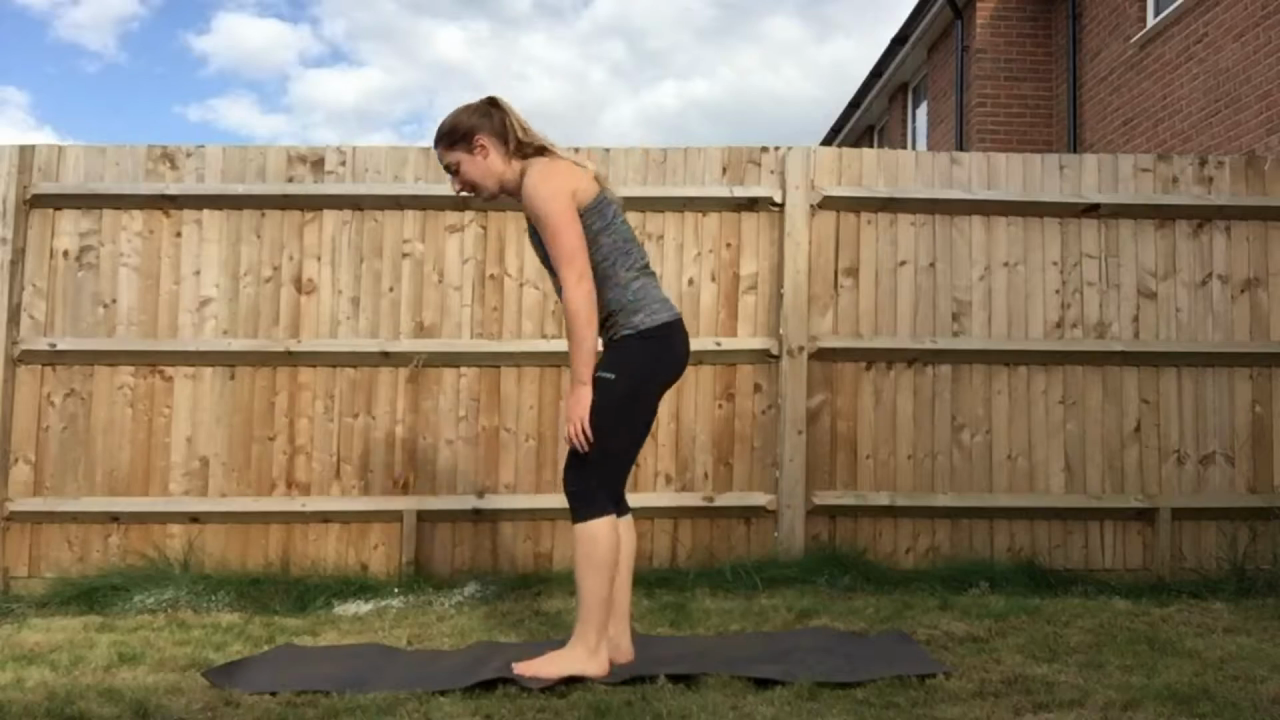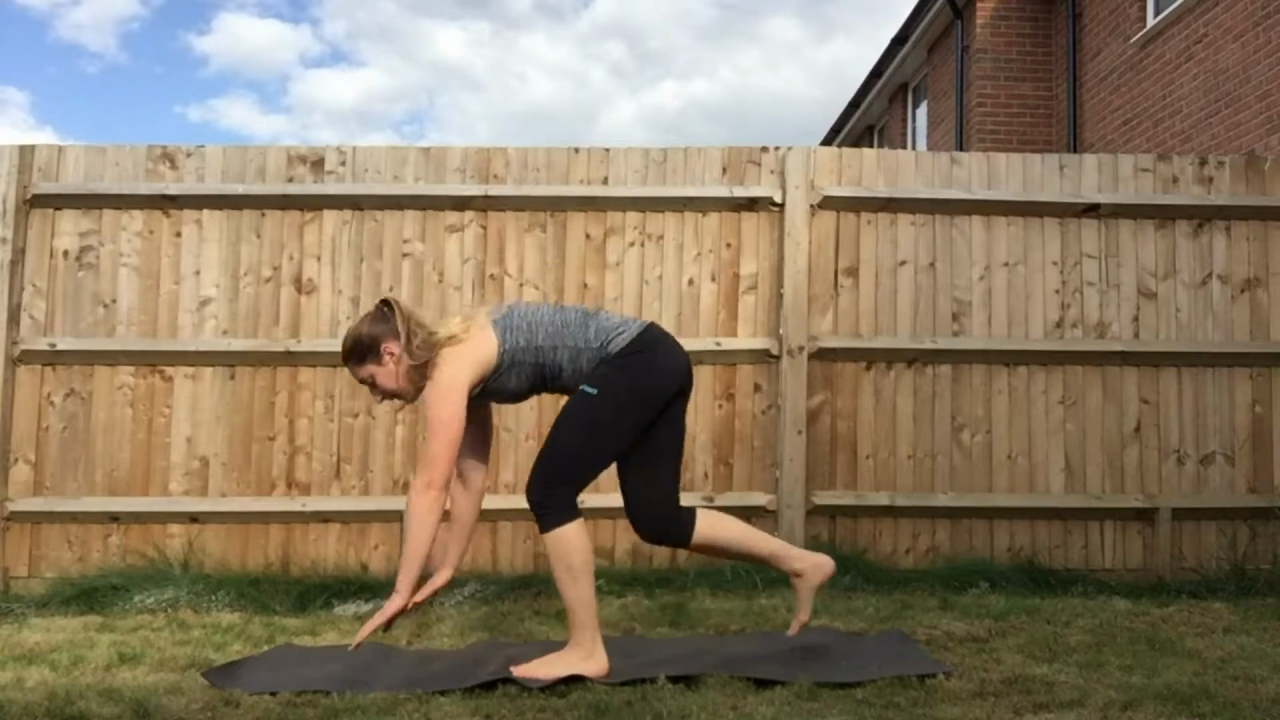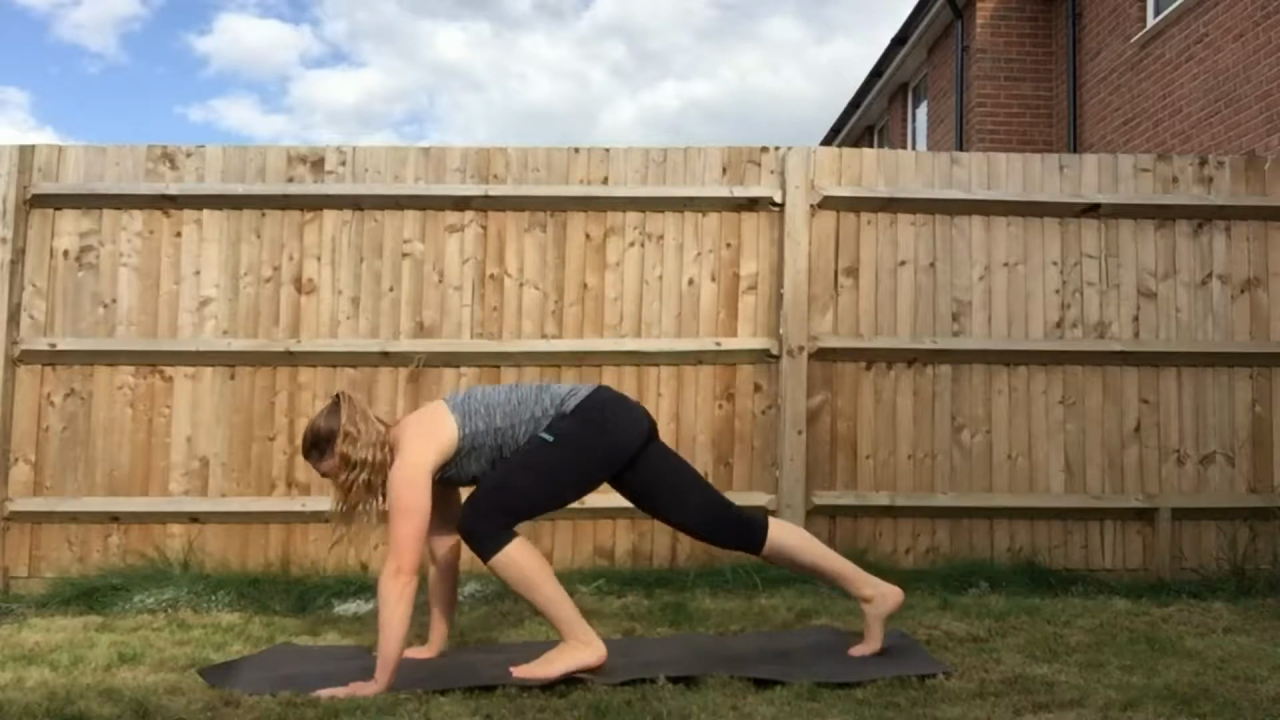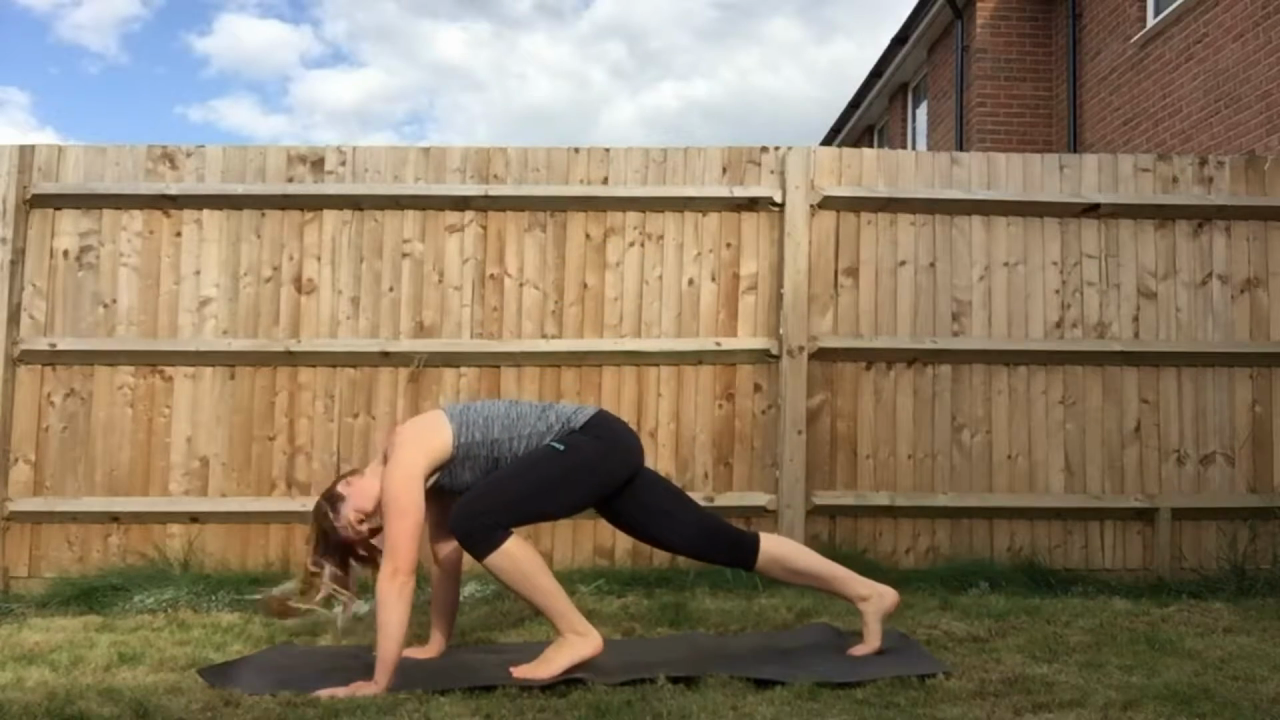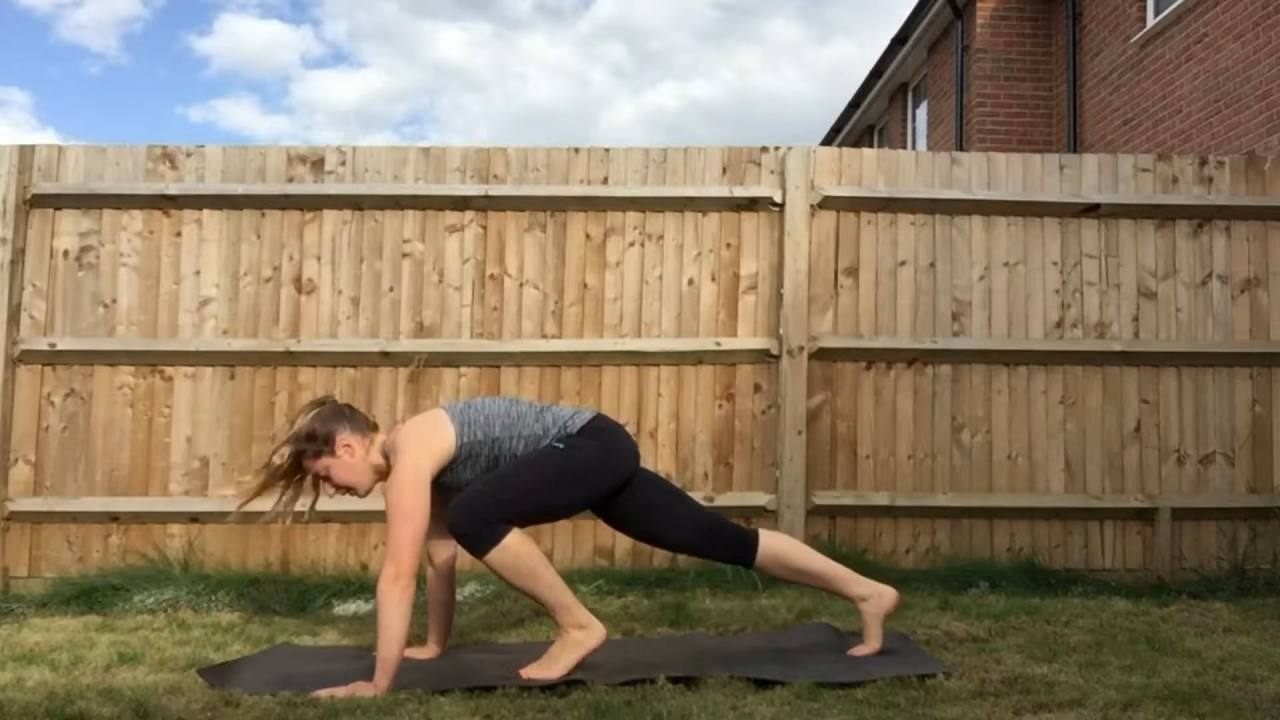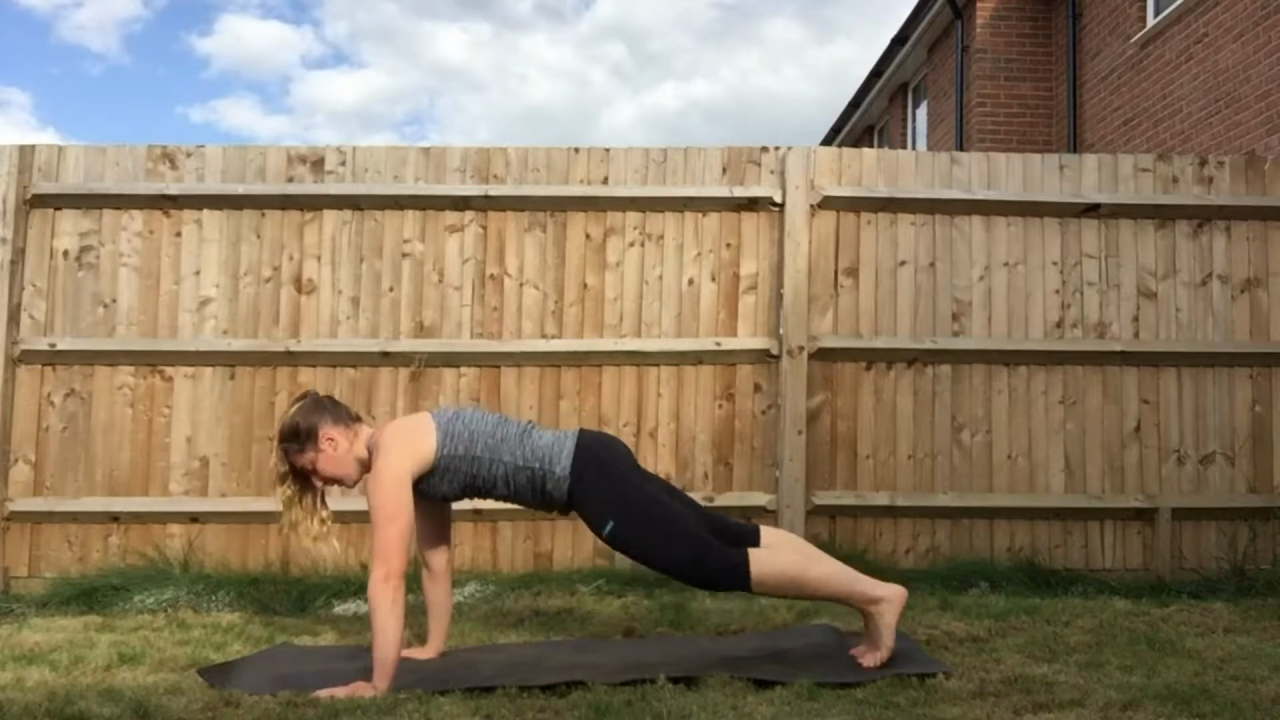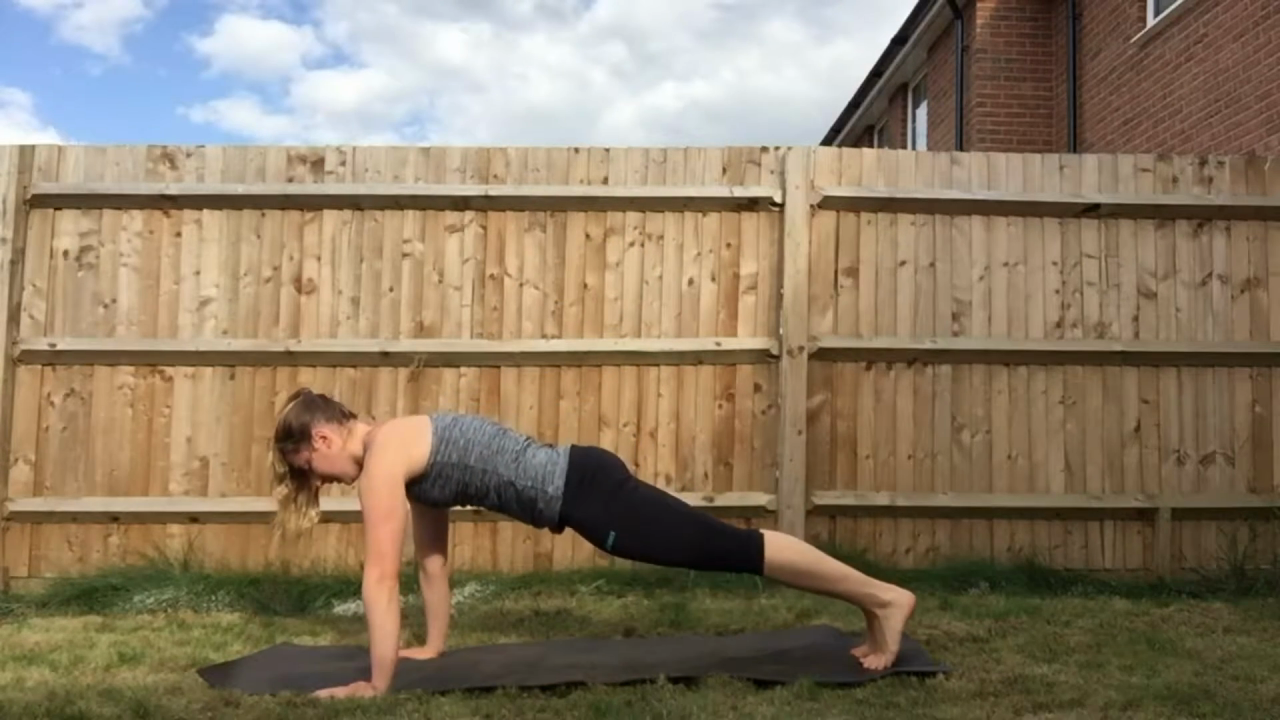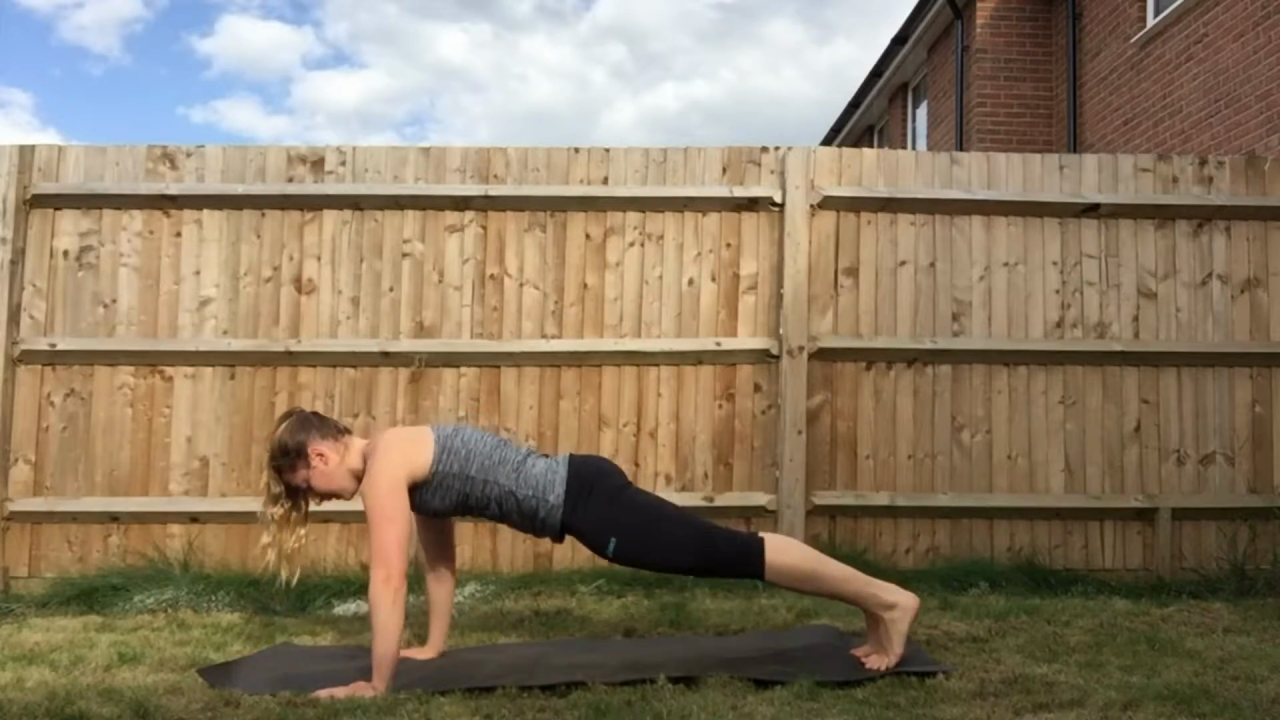
dt=0.5s
person 1, frame 1
left shoulder: (541, 179)
right shoulder: (546, 181)
left elbow: (580, 288)
left wrist: (579, 385)
right wrist: (587, 378)
left hip: (643, 341)
right hip: (648, 340)
left knee: (588, 482)
right knee: (602, 487)
left ankle: (589, 649)
right ankle: (615, 637)
person 1, frame 2
left shoulder: (449, 367)
right shoulder: (458, 360)
left elbow: (429, 486)
right elbow: (469, 476)
left wrist: (402, 591)
right wrist: (446, 567)
left hip: (630, 363)
right hip: (654, 358)
left knee: (550, 492)
right knee: (658, 522)
left ankle: (585, 651)
right ankle: (800, 563)
person 1, frame 3
left shoulder: (409, 455)
right shoulder: (426, 450)
left elbow: (400, 572)
right elbow: (443, 550)
left wrist: (379, 679)
right wrist: (434, 643)
left hip: (594, 422)
right hip: (613, 419)
left knee: (485, 521)
right knee: (724, 523)
left ankle: (580, 642)
right ankle: (872, 591)
person 1, frame 4
left shoulder: (401, 459)
right shoulder: (428, 472)
left elbow: (397, 575)
right elbow: (446, 554)
left wrist: (379, 680)
right wrist: (435, 644)
left hip: (594, 440)
right hip: (600, 450)
left knee: (479, 519)
right knee: (717, 541)
left ankle: (576, 634)
right ankle: (868, 593)
person 1, frame 5
left shoulder: (407, 455)
right shoulder: (423, 462)
left elbow: (398, 575)
right elbow: (440, 555)
left wrist: (378, 683)
right wrist: (434, 645)
left hip: (593, 444)
right hip: (594, 456)
left knee: (476, 515)
right knee: (718, 537)
left ankle: (578, 626)
right ankle: (867, 593)
person 1, frame 6
left shoulder: (388, 455)
right shoulder: (413, 454)
left elbow: (386, 577)
right elbow: (435, 556)
left wrist: (379, 683)
right wrist: (433, 646)
left hip: (585, 472)
right hip: (587, 465)
left knee: (715, 564)
right knee: (724, 537)
left ankle: (878, 596)
right ankle: (870, 591)
person 1, frame 7
left shoulder: (381, 456)
right shoulder: (406, 454)
left elbow: (380, 577)
right elbow: (431, 558)
left wrist: (378, 683)
right wrist: (433, 645)
left hip: (583, 494)
right hip: (578, 479)
left knee: (728, 549)
right knee: (722, 548)
left ankle: (883, 598)
right ankle: (874, 599)
person 1, frame 8
left shoulder: (381, 465)
right shoulder: (401, 460)
left elbow: (387, 580)
right elbow: (439, 555)
left wrist: (376, 683)
right wrist: (433, 645)
left hip: (583, 501)
right hip: (578, 490)
left knee: (732, 555)
right knee: (727, 555)
left ankle: (887, 600)
right ankle: (877, 599)
